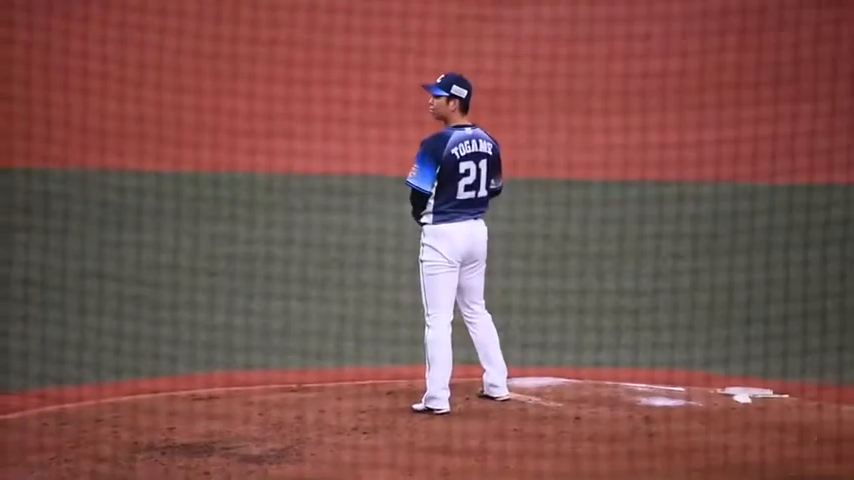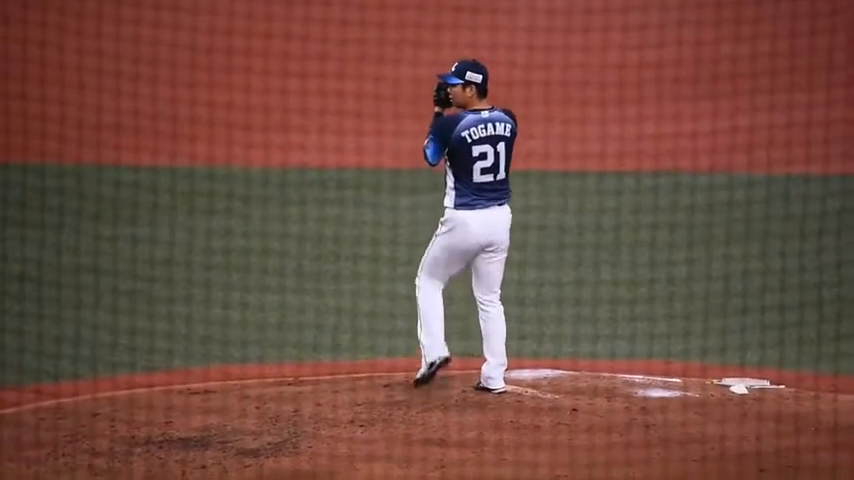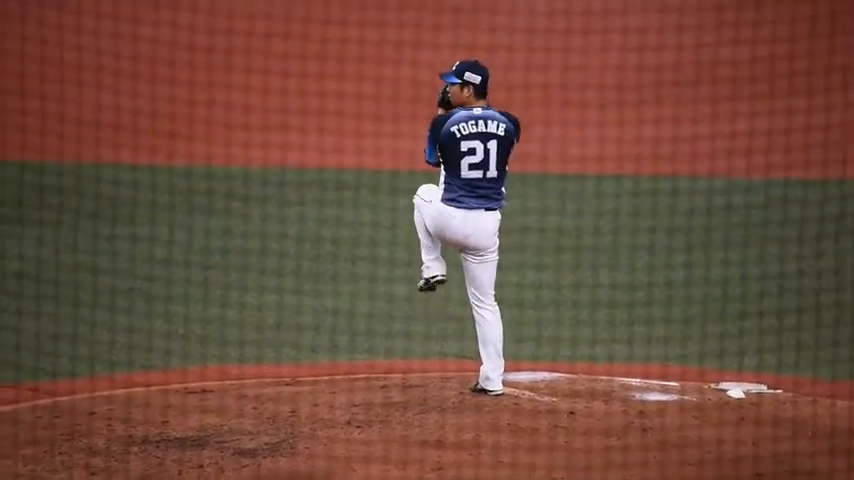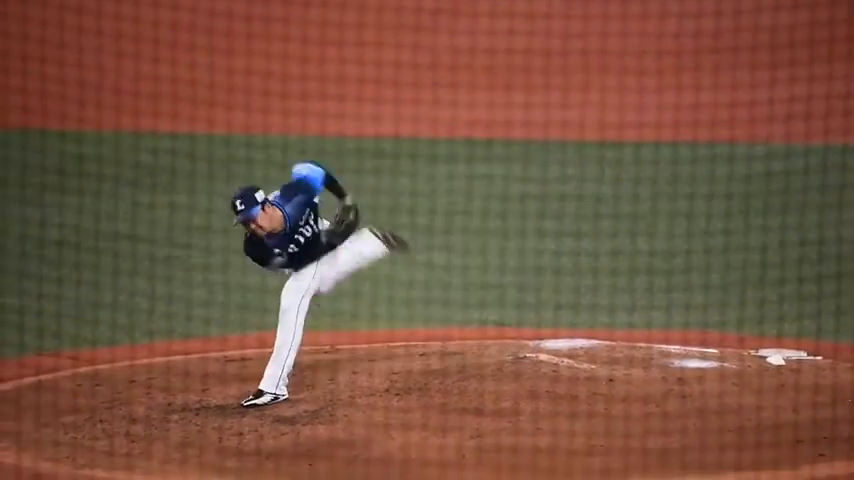
dt=1s
person 1, frame 1
left shoulder: (437, 143)
right shoulder: (489, 142)
left elbow: (419, 194)
right elbow: (495, 189)
left wrist: (421, 216)
left hip: (442, 235)
right hip: (476, 231)
left knee: (438, 318)
right knee: (476, 310)
left ankle: (437, 398)
right ankle: (497, 385)
person 1, frame 2
left shoulder: (450, 124)
right shoulder: (508, 120)
left elbow: (430, 157)
left wrist: (438, 112)
right wrist: (451, 111)
left hip: (463, 221)
right hip: (499, 219)
left knee: (428, 282)
right knee: (490, 300)
left ankle: (434, 353)
right ankle: (494, 377)
person 1, frame 3
left shoulder: (445, 122)
right shoulder: (508, 124)
left elbow: (432, 158)
left hip: (449, 217)
right hip: (486, 224)
left knee: (424, 194)
right knee: (484, 302)
left ankle: (433, 269)
right ankle: (492, 379)
person 1, frame 4
left shoulder: (301, 190)
right shoulder: (256, 246)
left elbow: (312, 170)
right elbow: (288, 264)
left wrist: (345, 200)
left hip: (325, 249)
right hip: (301, 261)
left knee: (291, 306)
left ankle: (273, 387)
right ankle: (377, 240)
